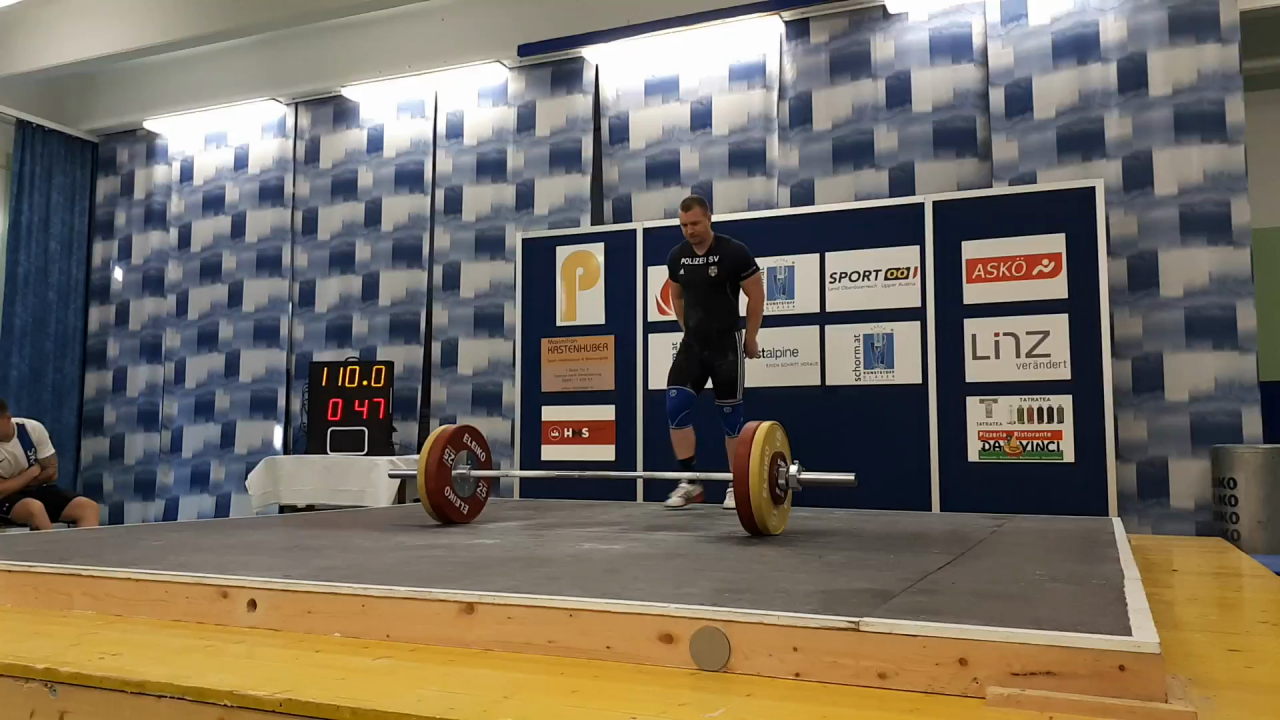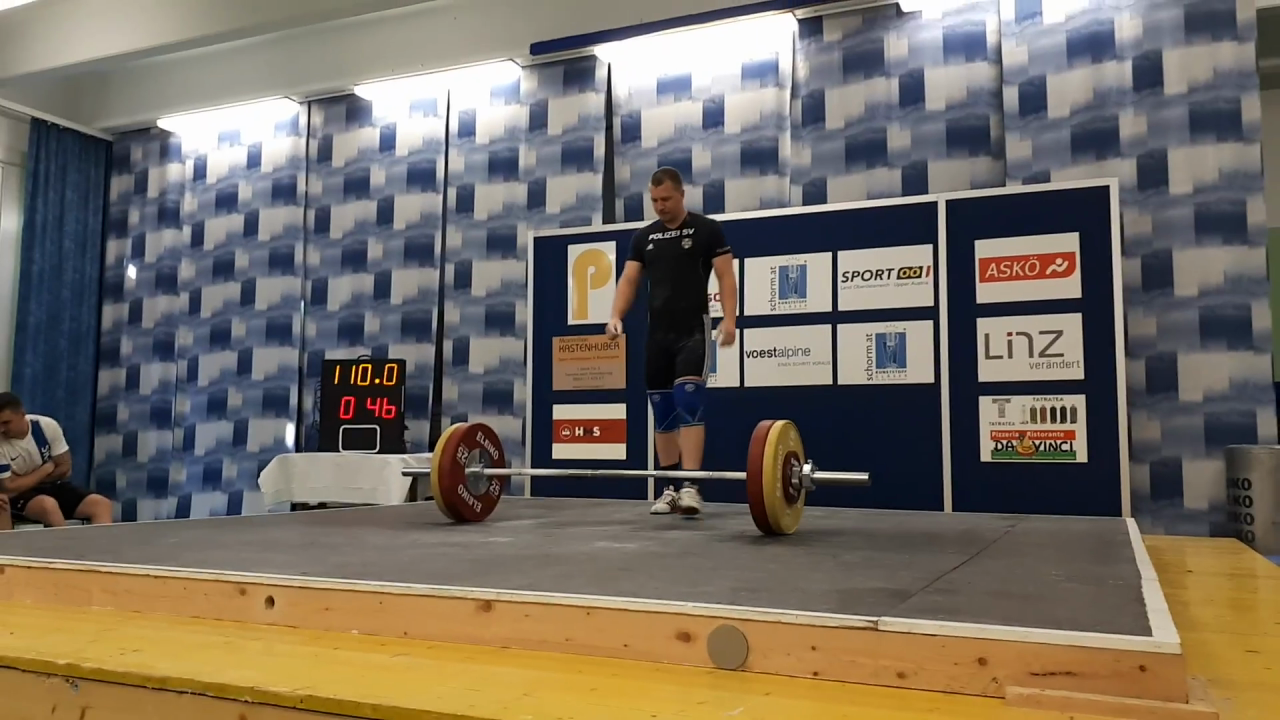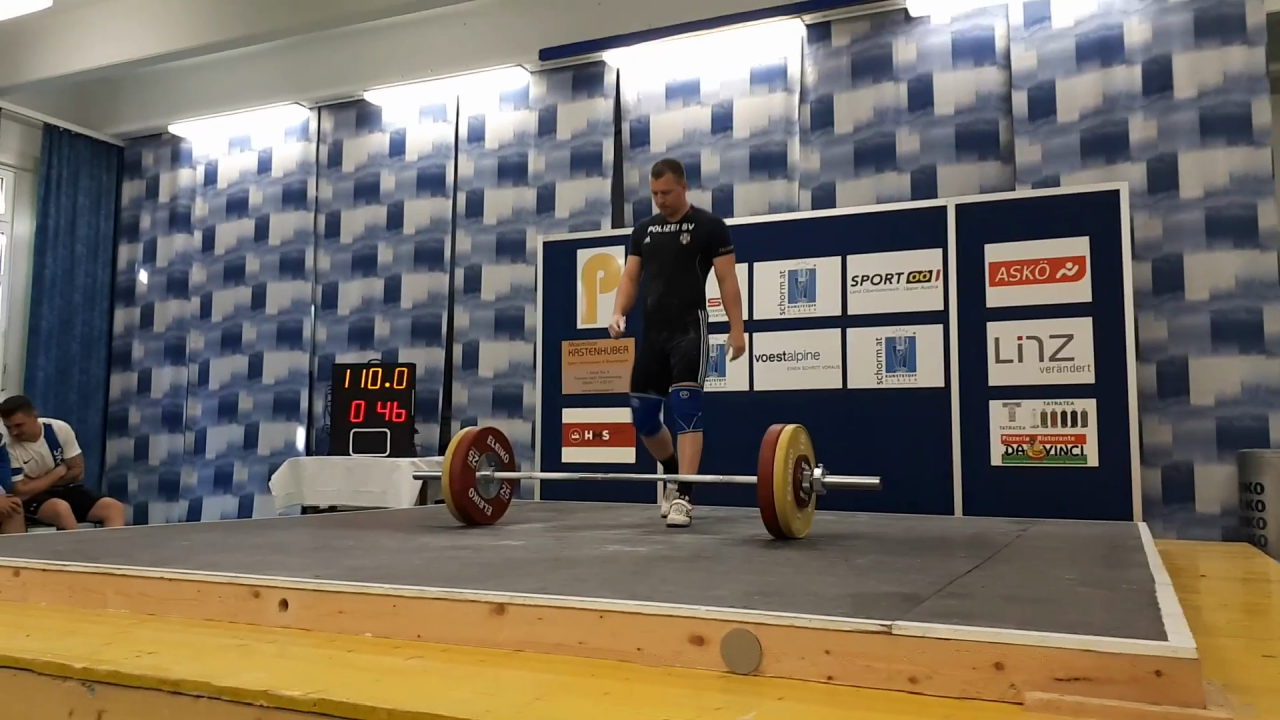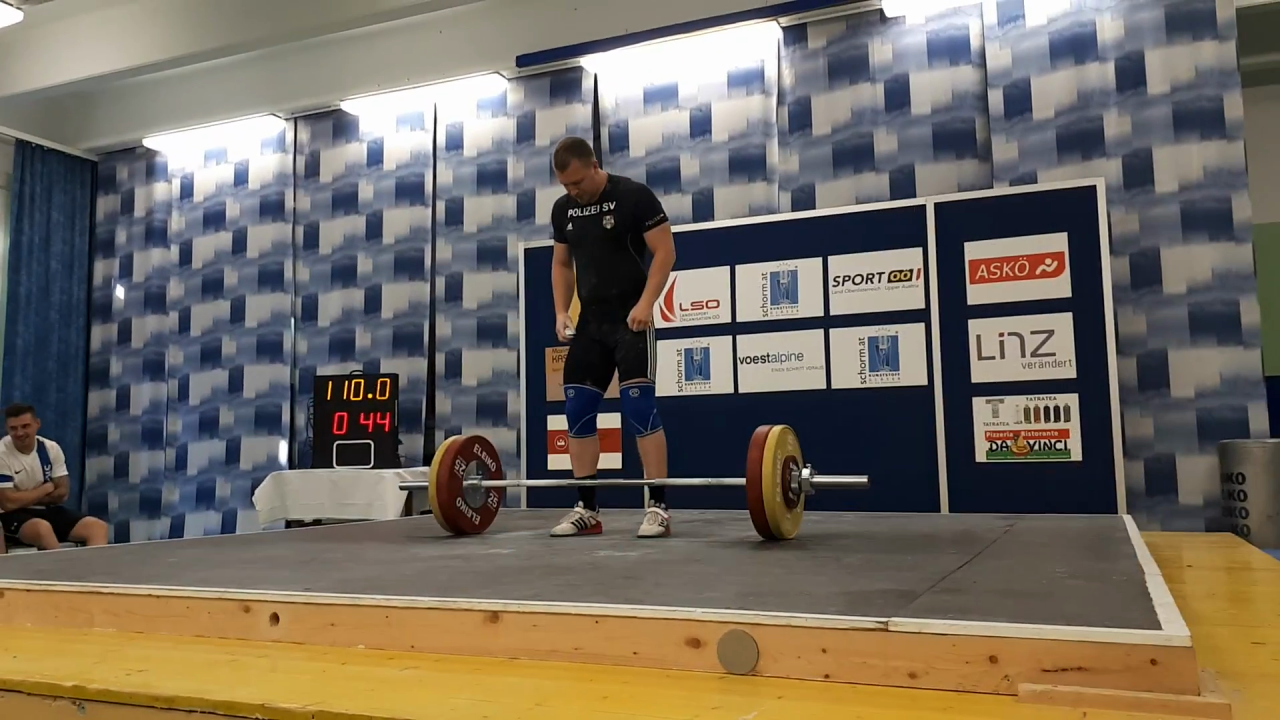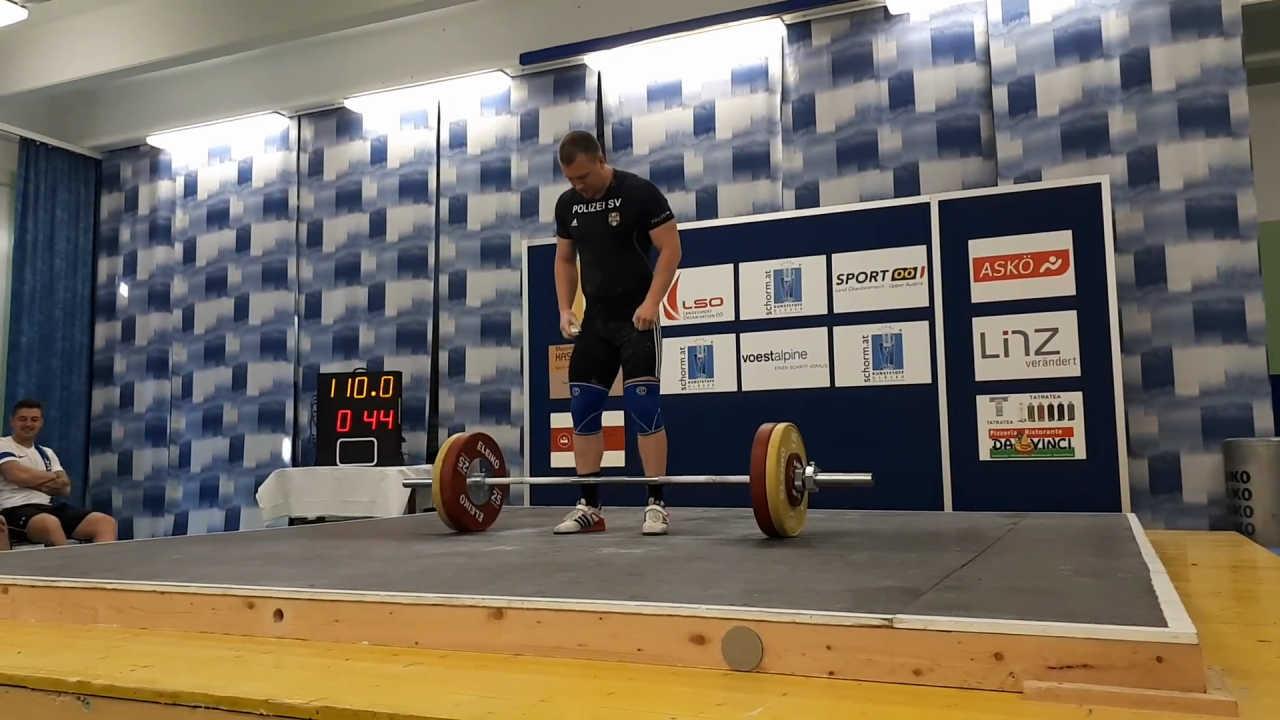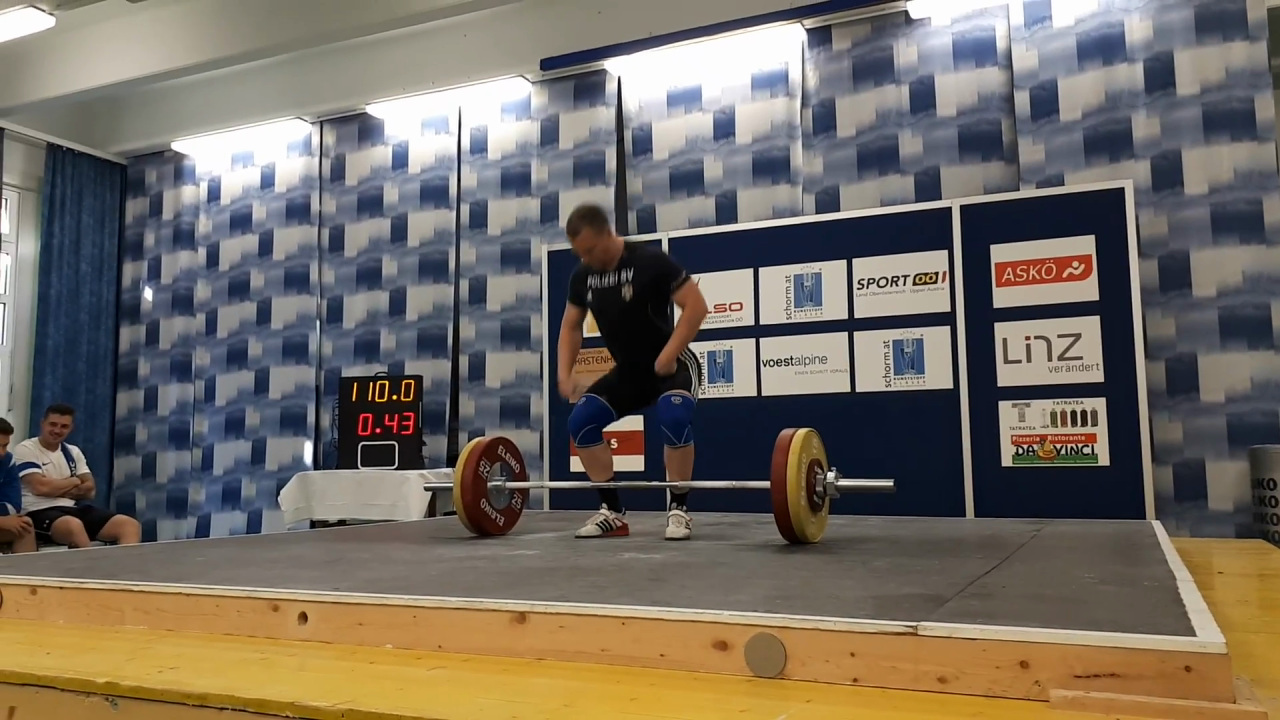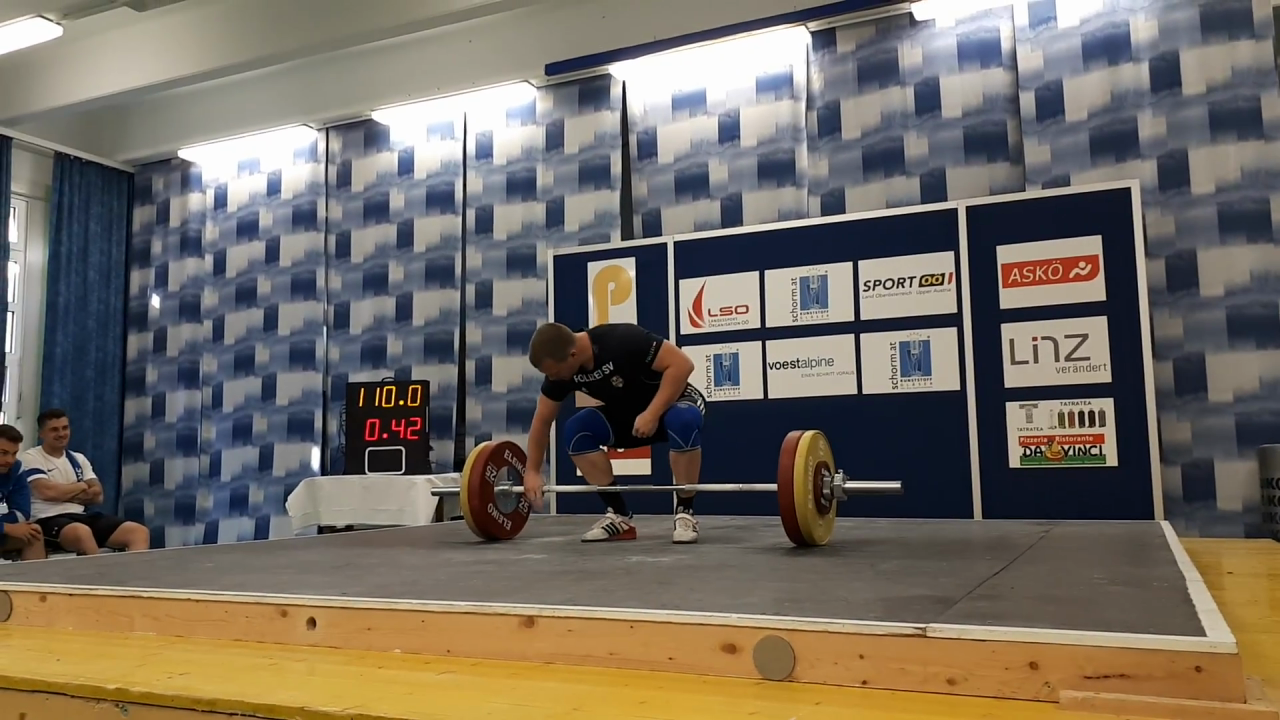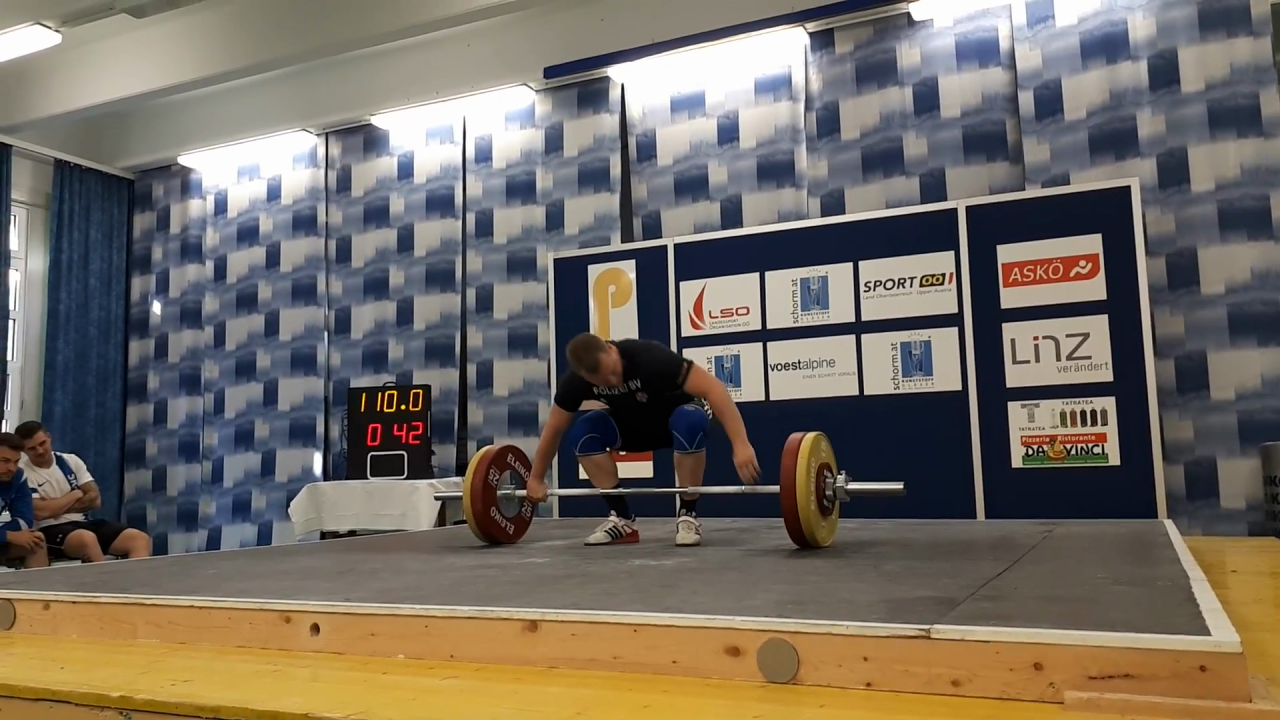
dt=0.7s
person 1, frame 1
left shoulder: (735, 253)
right shoulder: (677, 256)
left elbow: (756, 297)
left wrist: (750, 336)
left hip: (725, 344)
right hip: (693, 344)
left knee: (730, 414)
right knee: (676, 406)
left ankle: (736, 486)
right ankle: (690, 482)
person 1, frame 2
left shoulder: (707, 229)
right shoulder: (644, 237)
left elbow: (727, 276)
right elbow: (628, 280)
left wrist: (729, 318)
right wrist: (615, 316)
left hip: (693, 330)
right hip: (657, 332)
left knee: (688, 401)
right knee: (662, 410)
left ankle: (690, 487)
right ankle: (670, 489)
person 1, frame 3
left shoulder: (708, 225)
right shoulder: (644, 229)
left elbow: (727, 275)
right elbow: (631, 279)
left wrist: (736, 325)
right wrist: (618, 314)
left hip: (688, 329)
right hip: (649, 330)
left knee: (685, 410)
right knee: (643, 412)
left ankle: (685, 499)
right ankle: (672, 477)
person 1, frame 4
left shoulder: (635, 195)
right shoulder: (563, 209)
left elbow: (665, 251)
left wrist: (647, 302)
right wrist: (561, 312)
left hip: (631, 318)
right hip: (589, 322)
left knee: (639, 406)
right knee: (577, 410)
left ankle: (657, 507)
right ankle: (586, 508)
person 1, frame 5
left shoulder: (640, 193)
right shoulder: (567, 204)
left elbow: (671, 249)
right elbow: (565, 260)
left wrist: (651, 303)
right wrist: (565, 308)
left hip: (636, 316)
right hip: (594, 320)
left knee: (643, 406)
right knee: (583, 409)
left ankle: (657, 503)
right ankle: (589, 506)
person 1, frame 6
left shoulder: (650, 261)
right shoulder: (582, 276)
left elbow: (695, 306)
right elbow: (570, 327)
left wrist: (669, 353)
right wrist: (565, 374)
left hip: (669, 363)
right hip: (627, 370)
left knee: (673, 414)
right knee: (581, 420)
left ankle: (679, 509)
right ankle: (612, 511)
person 1, frame 7
left shoulder: (622, 340)
right shoulder: (559, 370)
left elbow: (682, 364)
right elbow: (542, 420)
left wrist: (652, 414)
right wrist: (532, 472)
left hip: (674, 402)
left knee: (682, 421)
right knee: (575, 430)
left ankle: (685, 512)
right ankle: (619, 515)
person 1, frame 8
left shoulder: (649, 357)
right shoulder: (576, 382)
left elbow: (713, 388)
right elbow: (554, 429)
left wrist: (741, 445)
right wrist: (536, 479)
left hip: (679, 412)
right hip: (636, 424)
left knee: (689, 423)
right knee: (583, 432)
left ankle: (688, 515)
right ankle: (622, 518)
